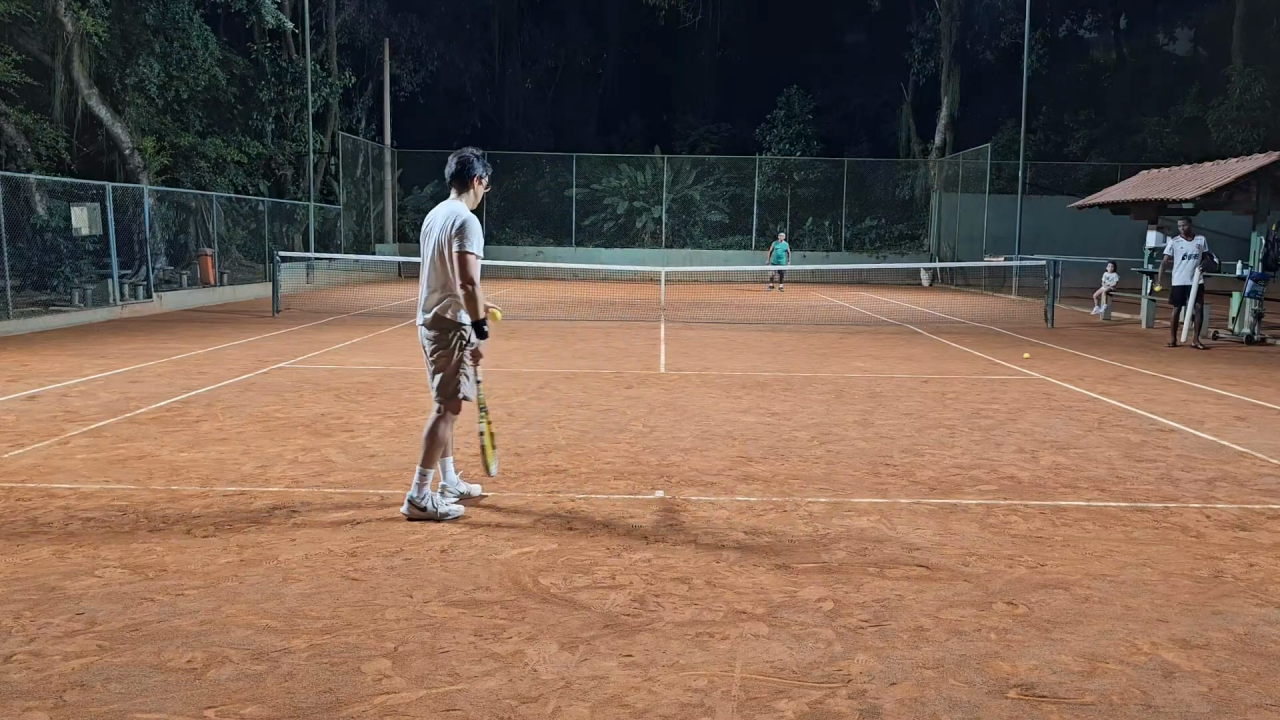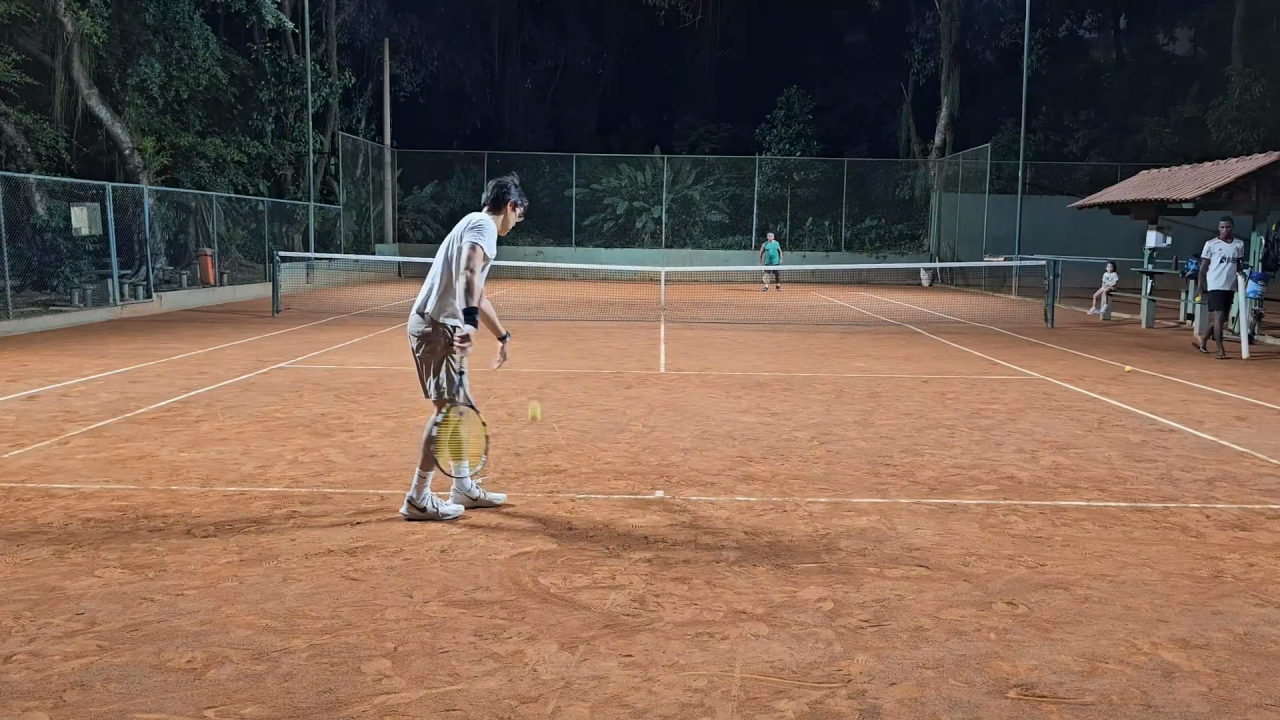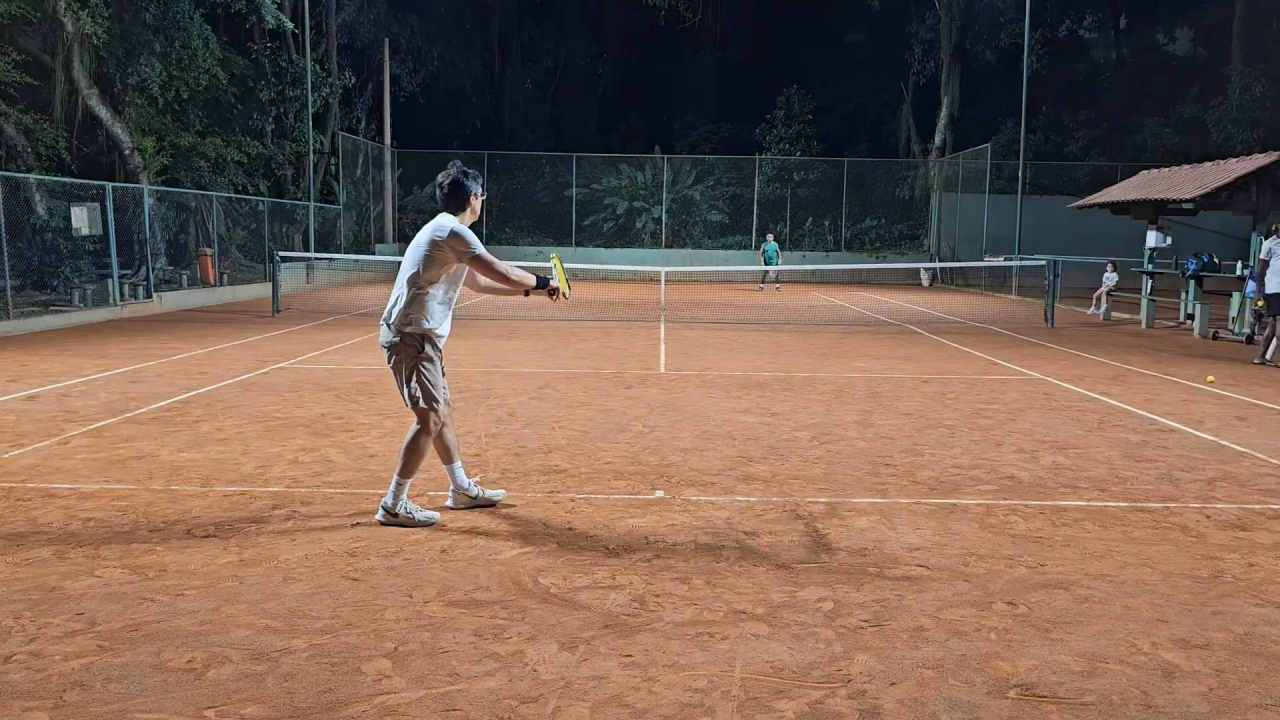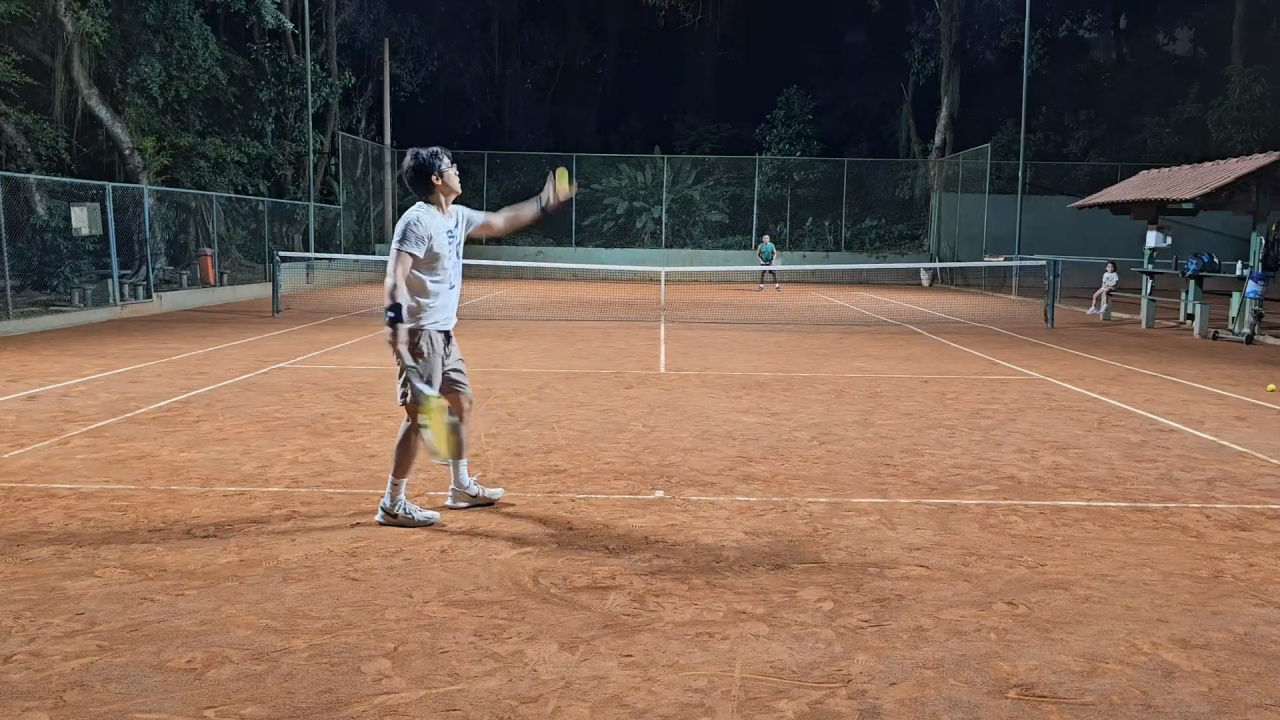
dt=1s
person 1, frame 1
left shoulder: (434, 215)
right shoulder: (465, 220)
right elbow: (468, 282)
left wrist: (480, 307)
right wrist: (480, 330)
left hip: (430, 322)
right hip: (451, 325)
left knee: (445, 405)
right knee: (449, 408)
left ankle: (449, 483)
right ankle: (420, 495)
person 1, frame 2
left shoulder: (474, 225)
right shoulder: (483, 224)
left elbow: (477, 297)
right elbow: (470, 272)
left wrist: (502, 336)
right wrist: (468, 321)
left hip: (436, 325)
right hip: (439, 327)
right knee: (449, 408)
left ankle: (464, 488)
right ankle: (419, 498)
person 1, frame 3
left shoulder: (445, 230)
right shoulder: (452, 231)
left elbow: (478, 281)
right elbow: (502, 273)
left wrist: (530, 290)
right wrist: (544, 282)
left hip: (419, 334)
right hip: (411, 335)
left knee: (441, 412)
right knee: (430, 418)
left ankle: (462, 489)
right ankle: (394, 505)
person 1, frame 4
left shoulder: (456, 216)
right shoulder: (416, 221)
left elbow: (498, 222)
right elbow: (395, 275)
left wrist: (543, 202)
right wrist: (395, 318)
left hip: (442, 332)
right hip: (419, 331)
left knee: (461, 403)
right knee: (419, 414)
left ankle: (463, 487)
right ankle: (393, 504)
